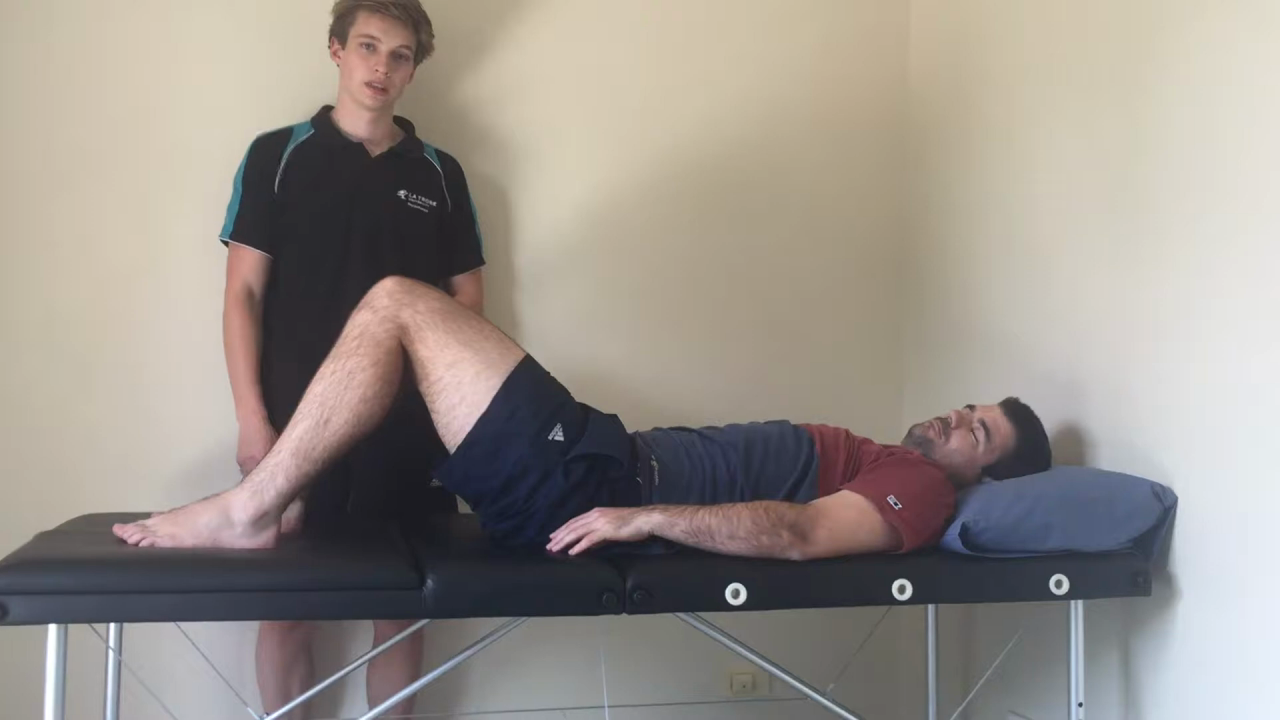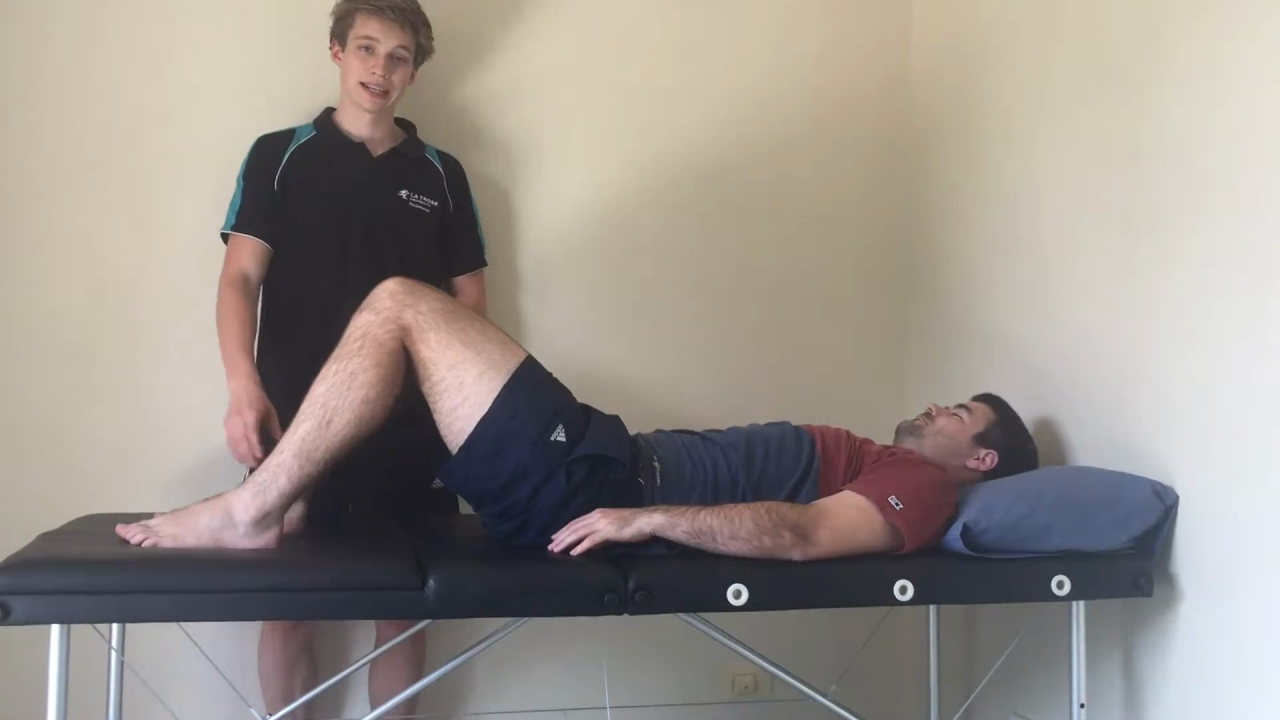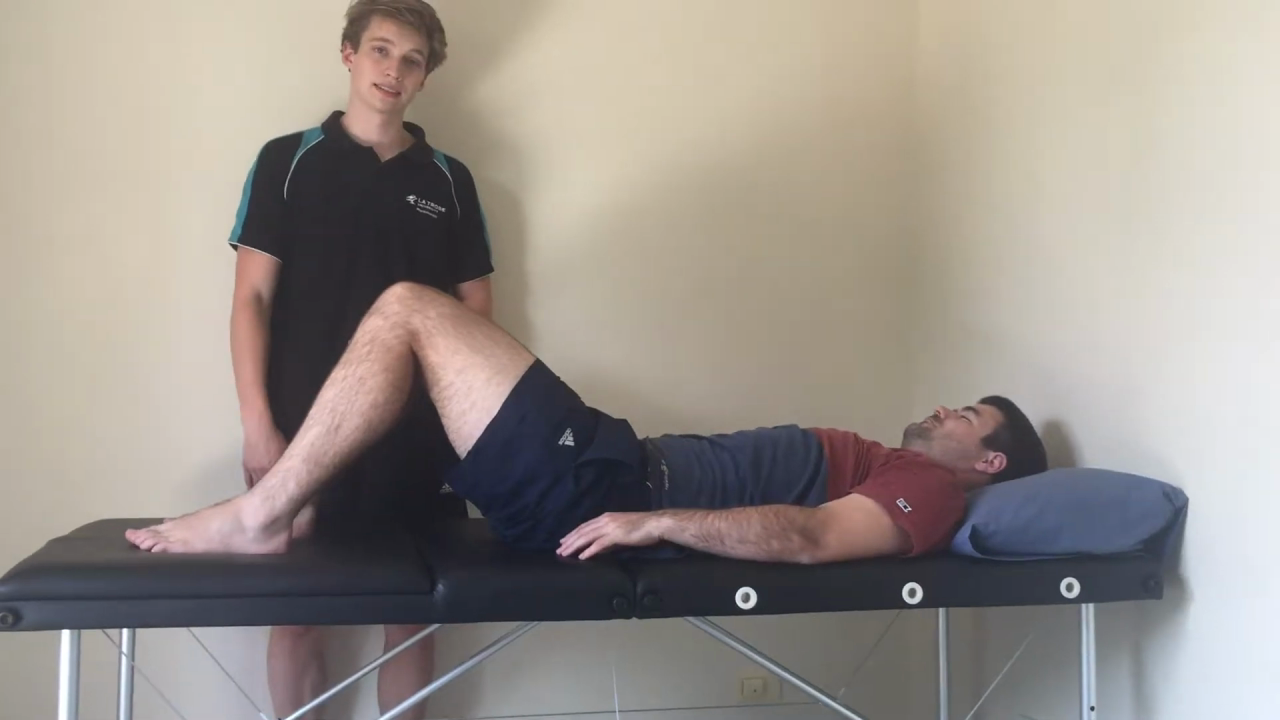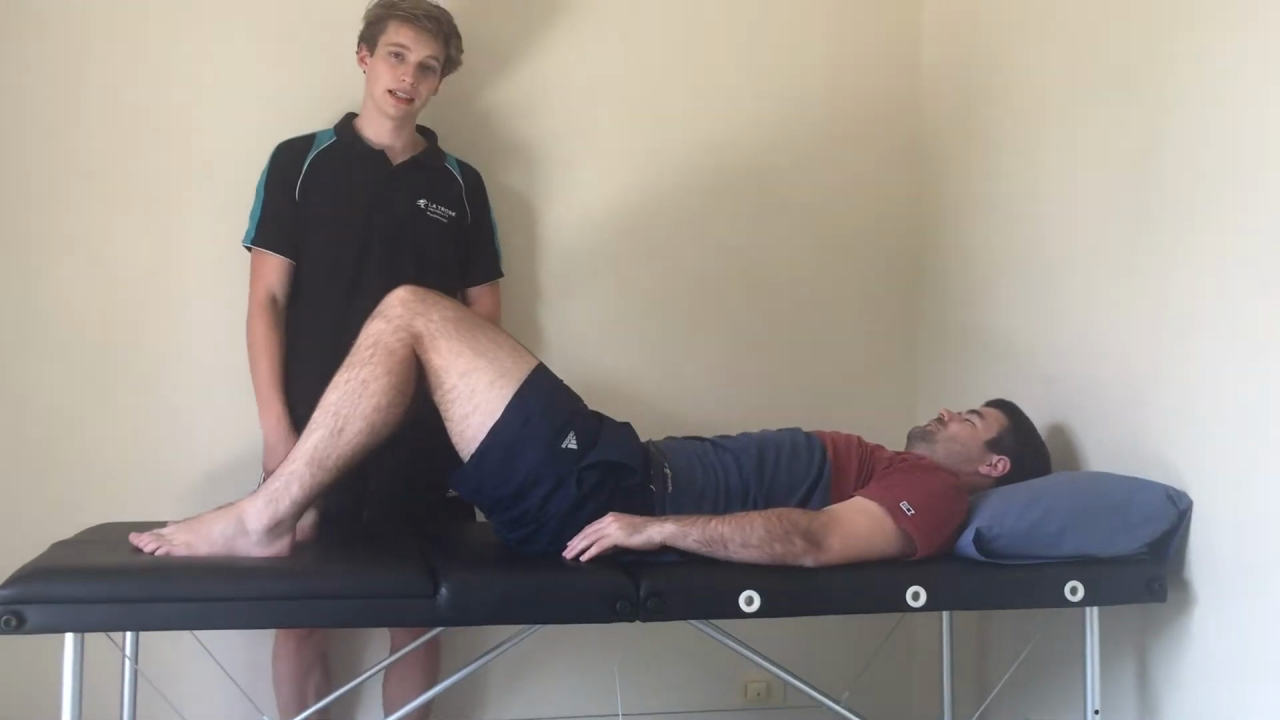
dt=0.5s
person 1, frame 1
left shoulder: (919, 488)
right shoulder: (879, 464)
left elbow: (798, 534)
left wrist: (645, 516)
left hip: (593, 483)
right hip: (615, 466)
left knee: (398, 302)
right knee: (403, 314)
left ankle: (250, 509)
right ankle: (268, 500)
person 1, frame 2
left shoulder: (919, 487)
right shoulder: (873, 465)
left elbow: (798, 535)
left wrist: (645, 517)
left hip: (593, 485)
right hip: (615, 469)
left knee: (400, 304)
right knee: (409, 313)
left ankle: (252, 510)
right ankle: (270, 503)
person 1, frame 3
left shoulder: (927, 491)
right shoulder: (886, 471)
left elbow: (808, 538)
left wrist: (653, 522)
left hip: (604, 491)
right hip: (624, 471)
left knee: (408, 309)
right knee: (414, 320)
left ankle: (262, 514)
right ankle: (288, 505)
person 1, frame 4
left shoulder: (931, 496)
right shoulder: (887, 471)
left elbow: (810, 541)
left wrist: (657, 527)
left hip: (608, 493)
right hip: (627, 475)
left knee: (411, 312)
right knee: (422, 324)
left ankle: (263, 519)
right ankle: (281, 511)
person 2, frame 1
left shoulder: (438, 171)
right shoulder: (276, 156)
left elbow: (467, 296)
right elbow: (244, 293)
right wrist: (252, 415)
left hip: (408, 424)
right hip: (299, 420)
person 2, frame 2
left shoulder: (440, 173)
right shoulder: (278, 156)
left elbow: (470, 297)
right elbow: (240, 277)
right wrist: (244, 383)
left hip: (410, 423)
right hip: (300, 420)
person 2, frame 3
left shoulder: (447, 179)
right shoulder: (287, 161)
left elbow: (476, 305)
right elbow: (252, 299)
right wrist: (257, 424)
left hip: (418, 429)
right hip: (308, 425)
person 2, frame 4
left shoulder: (459, 183)
right shoulder: (299, 163)
left elbow: (485, 308)
right elbow: (267, 301)
right wrist: (277, 426)
left hip: (425, 432)
right hip: (318, 428)
